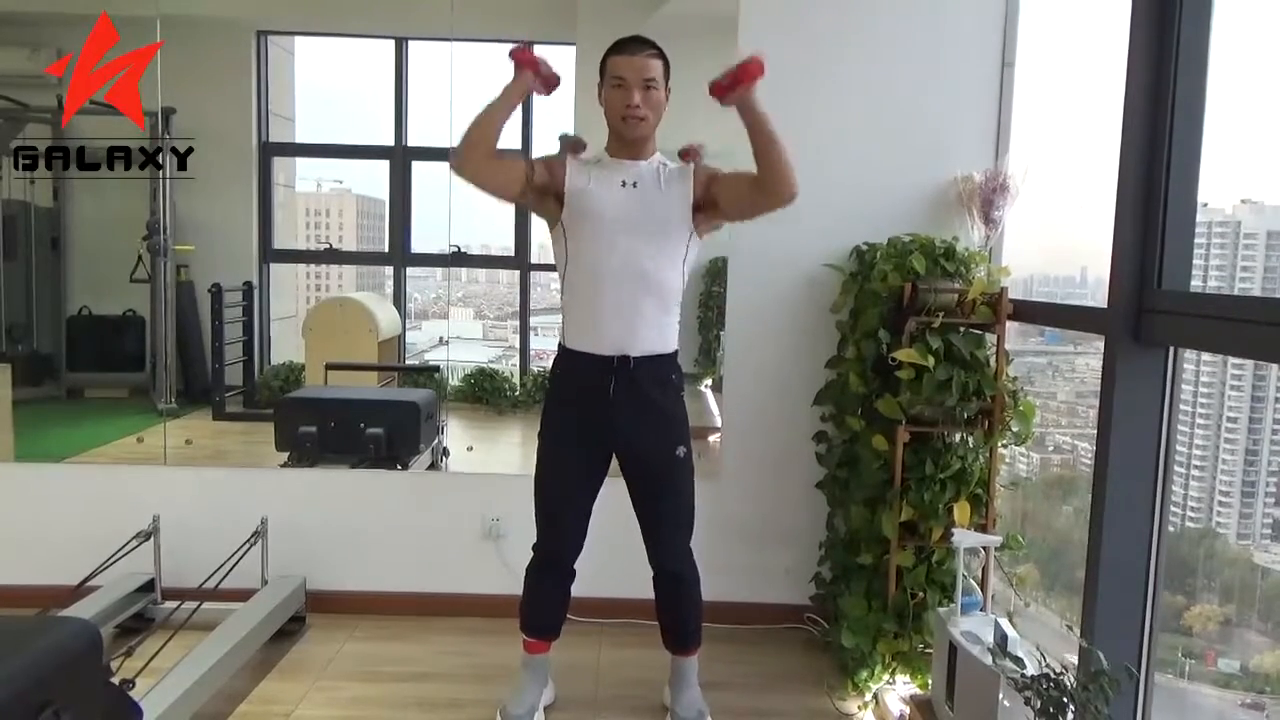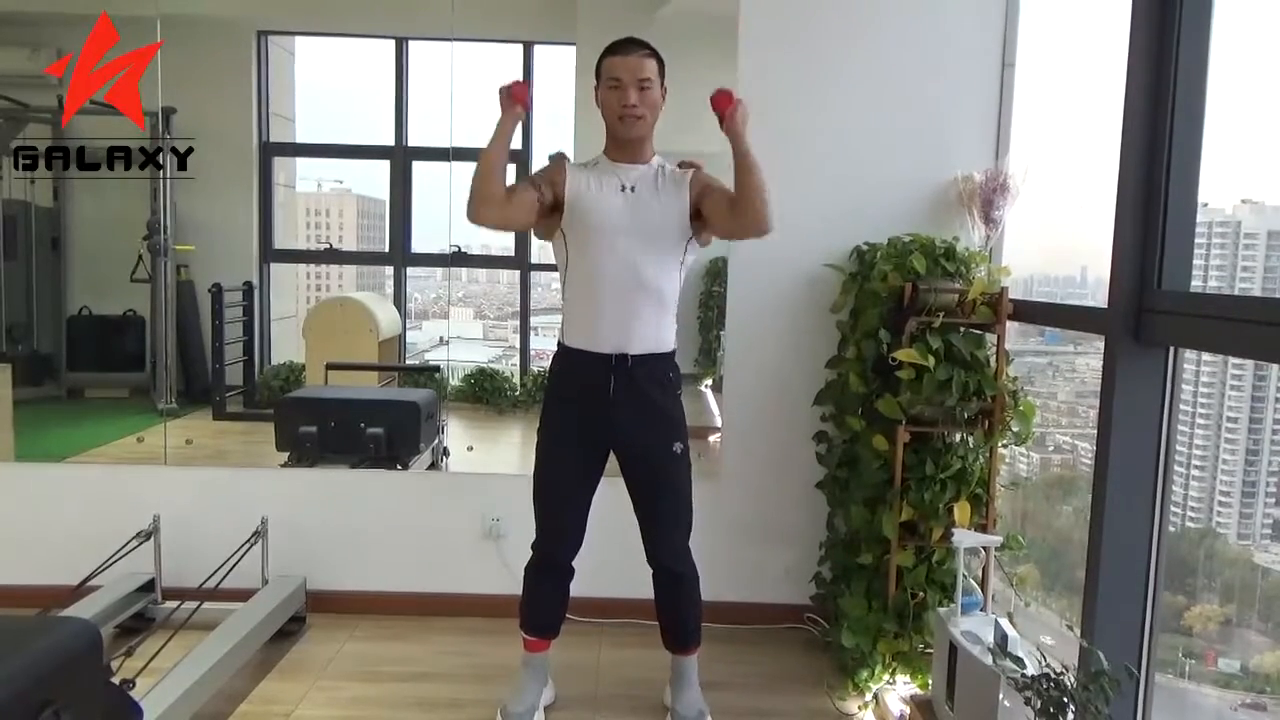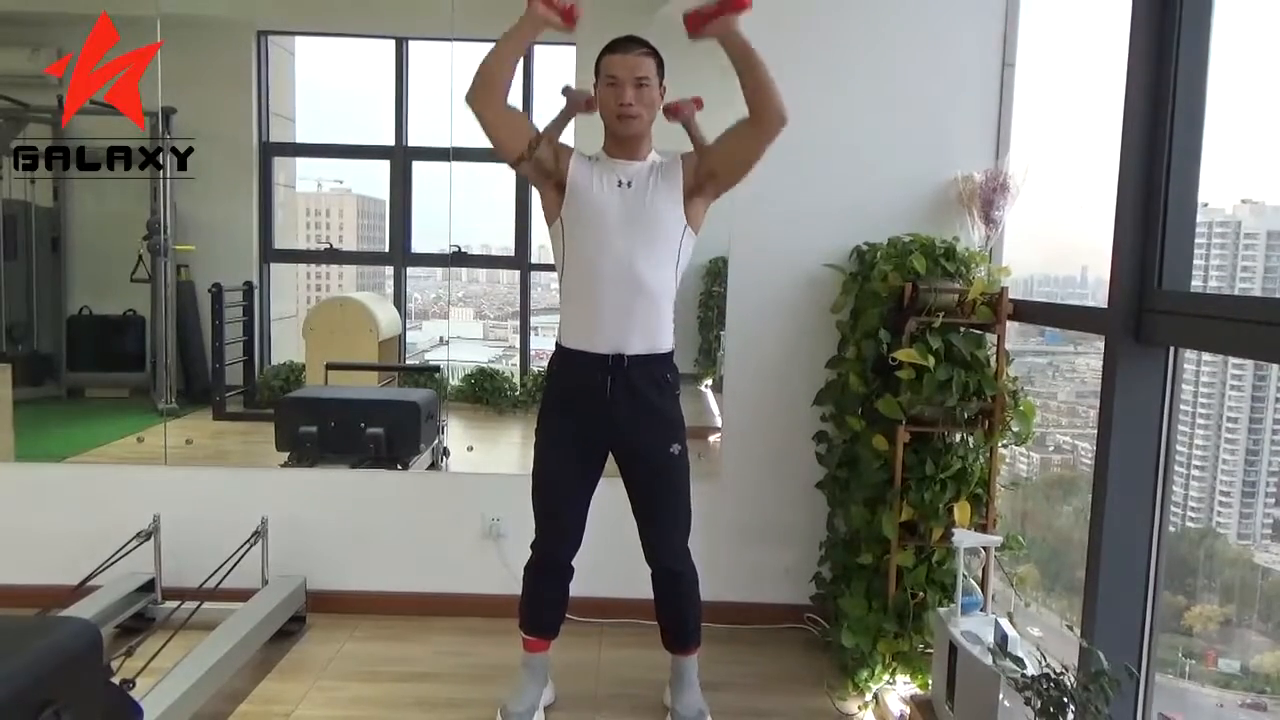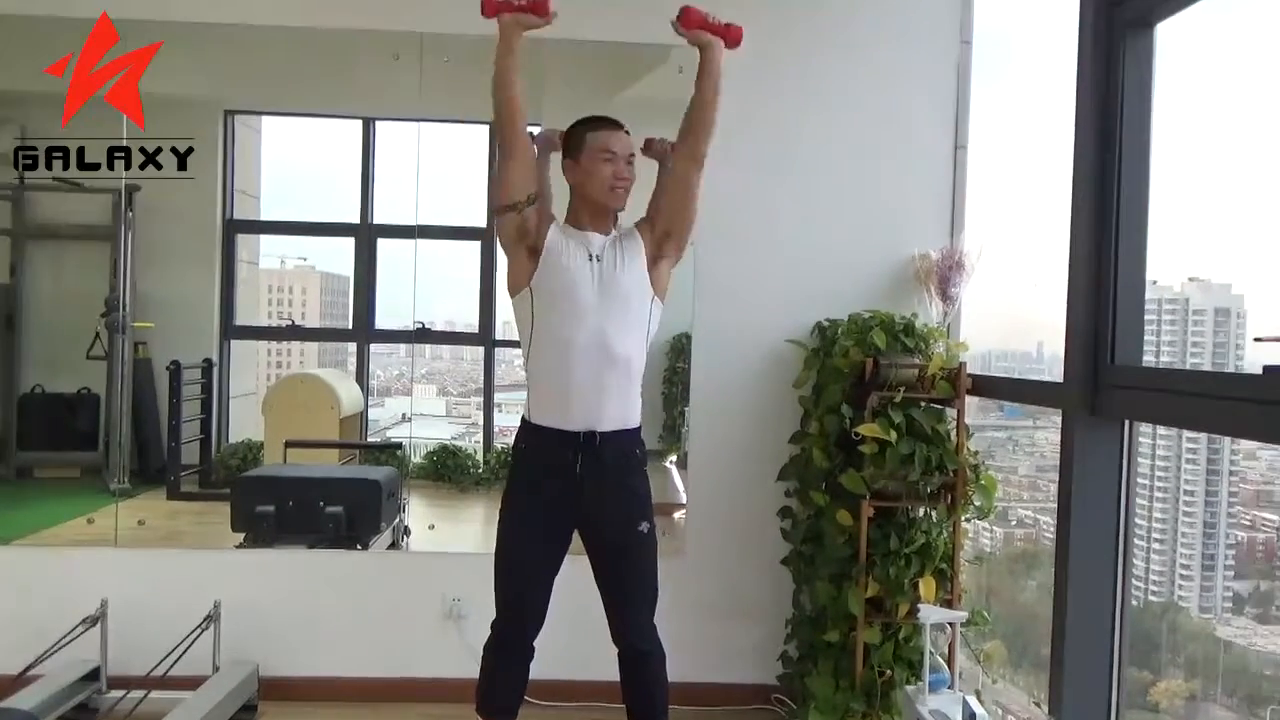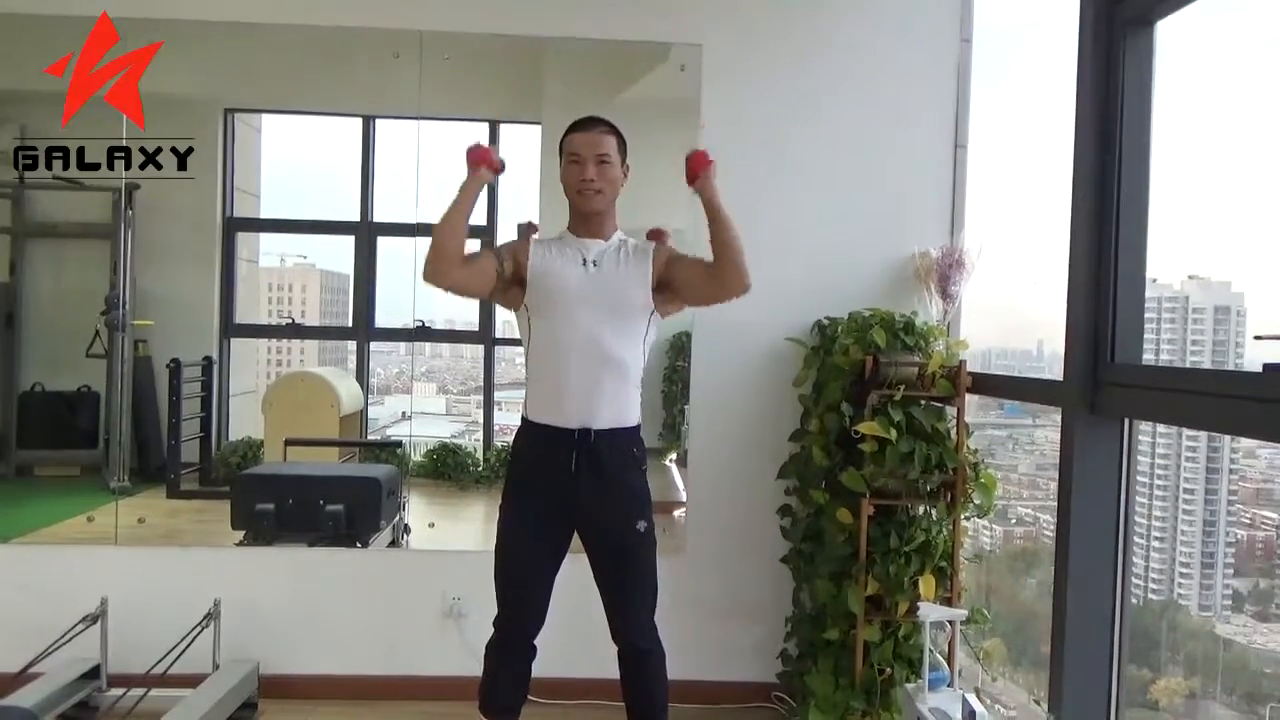
dt=0.4s
person 1, frame 1
left shoulder: (694, 183)
right shoulder: (562, 176)
left elbow: (780, 191)
right elbow: (470, 164)
left wrist: (748, 106)
right wrist: (517, 91)
left hip: (655, 383)
right hip: (577, 380)
left knee: (672, 550)
right knee: (555, 544)
person 1, frame 2
left shoulder: (690, 187)
right shoulder: (563, 181)
left elbow: (756, 223)
right elbow: (486, 212)
left wrist: (738, 137)
right wrist: (506, 126)
left hip: (652, 381)
right hip: (576, 378)
left knee: (670, 547)
right knee: (554, 542)
person 1, frame 3
left shoulder: (691, 176)
right shoulder: (561, 169)
left elbow: (771, 120)
right elbow: (483, 100)
left hip: (650, 380)
right hip: (574, 377)
left knee: (669, 547)
right knee: (552, 543)
person 1, frame 4
left shoulder: (651, 248)
right shoulder: (534, 240)
left elbow: (693, 150)
right elbow: (512, 131)
left wrist: (709, 56)
right wrist: (511, 37)
left hip: (619, 461)
right hip: (542, 457)
left knee: (637, 633)
right knee: (513, 628)
person 1, frame 5
left shoulder: (653, 265)
right shoulder: (527, 259)
left elbow: (734, 281)
right elbow: (443, 272)
left wrist: (709, 196)
right wrist: (473, 184)
left hip: (618, 457)
right hip: (540, 454)
left knee: (636, 629)
right knee: (515, 625)
